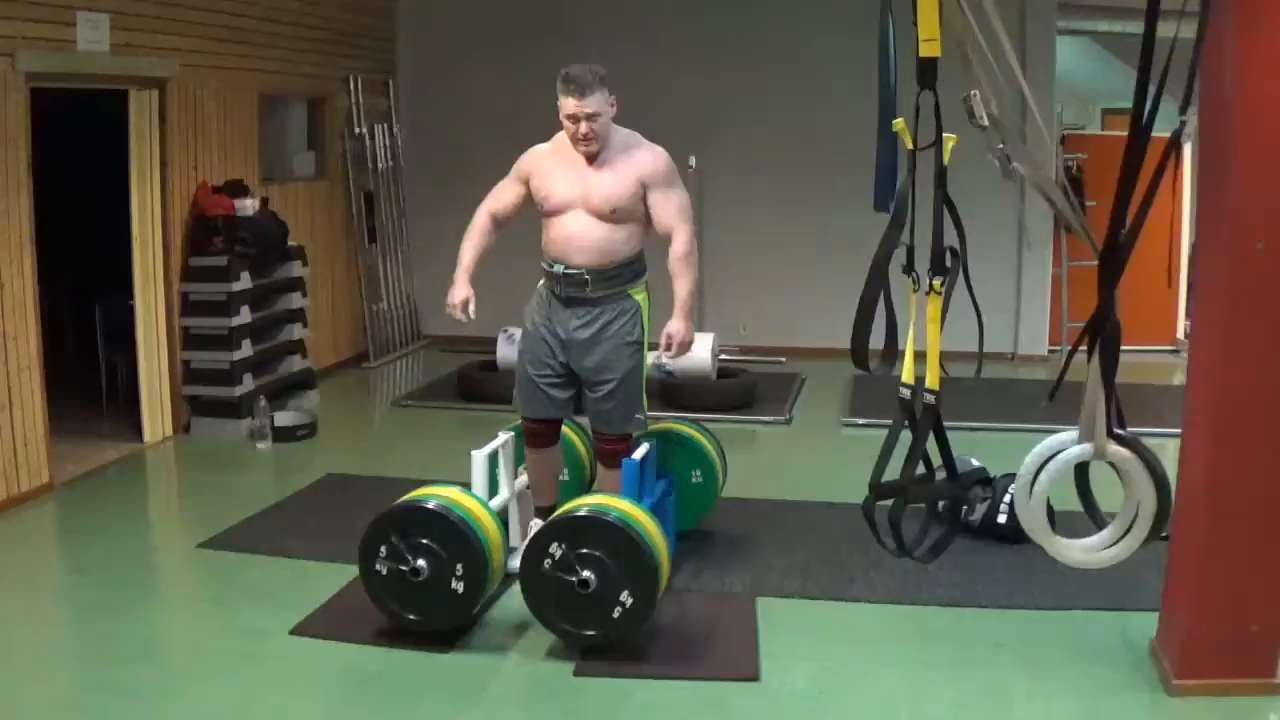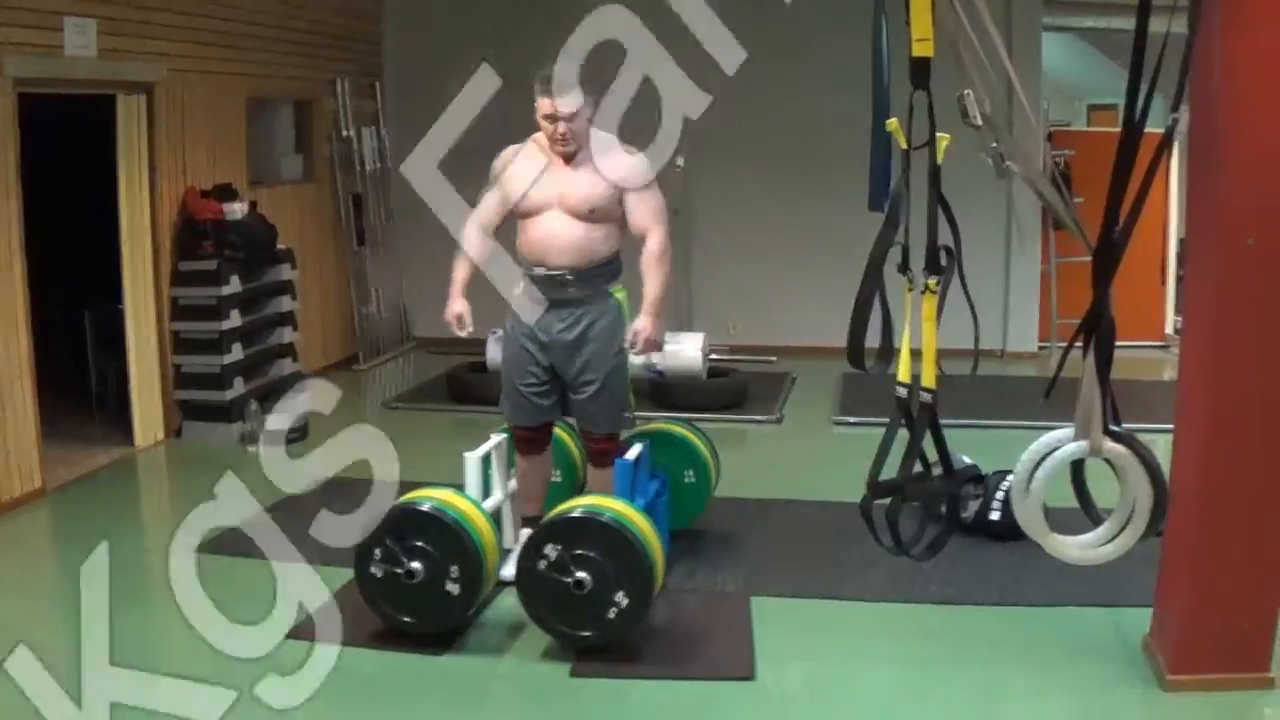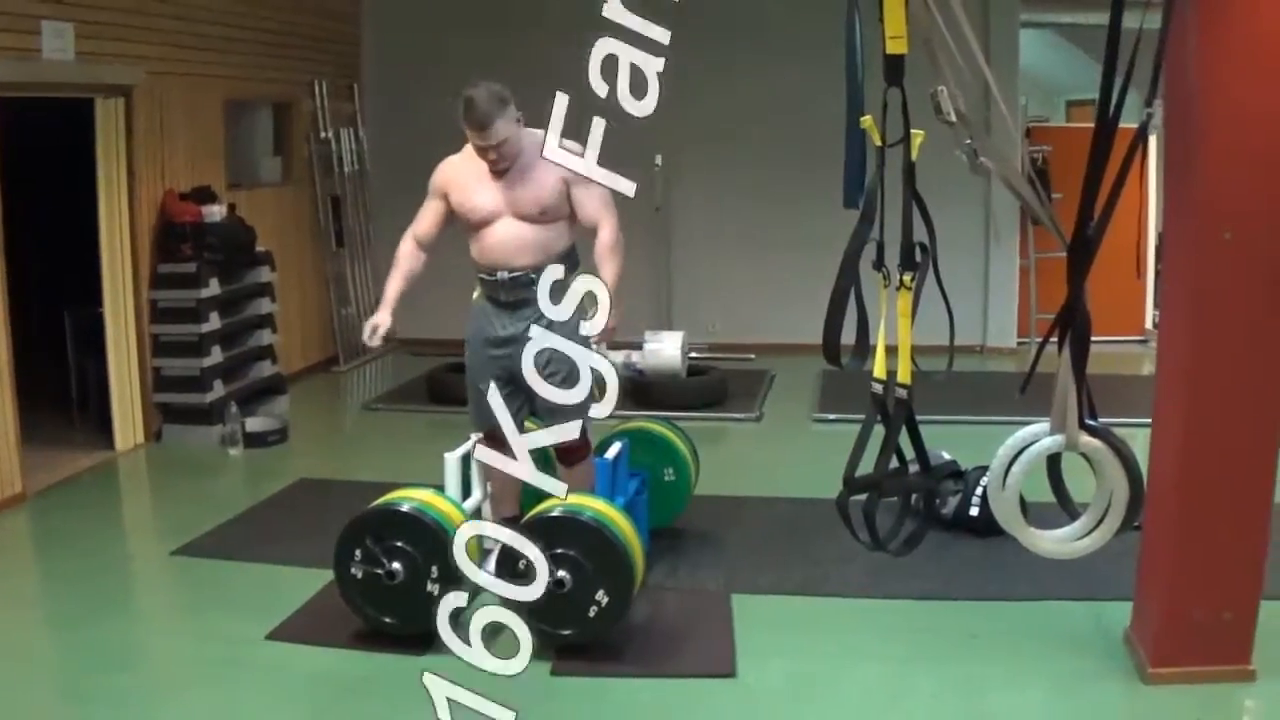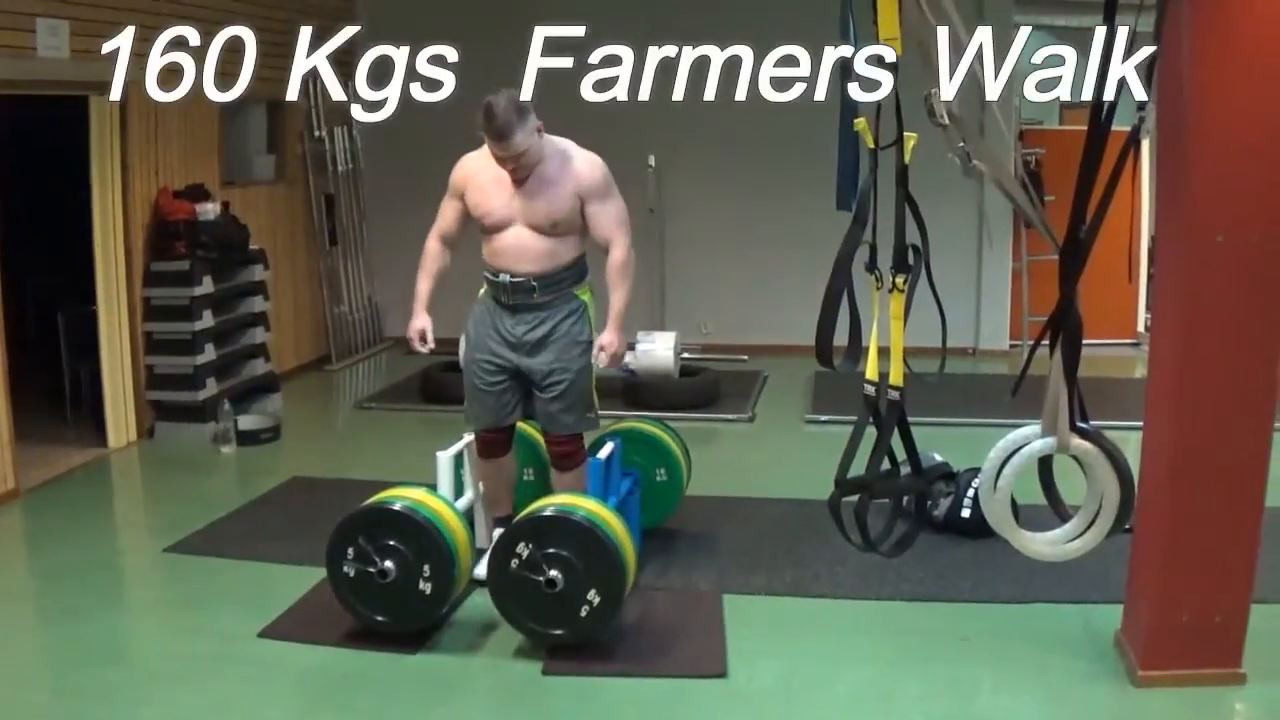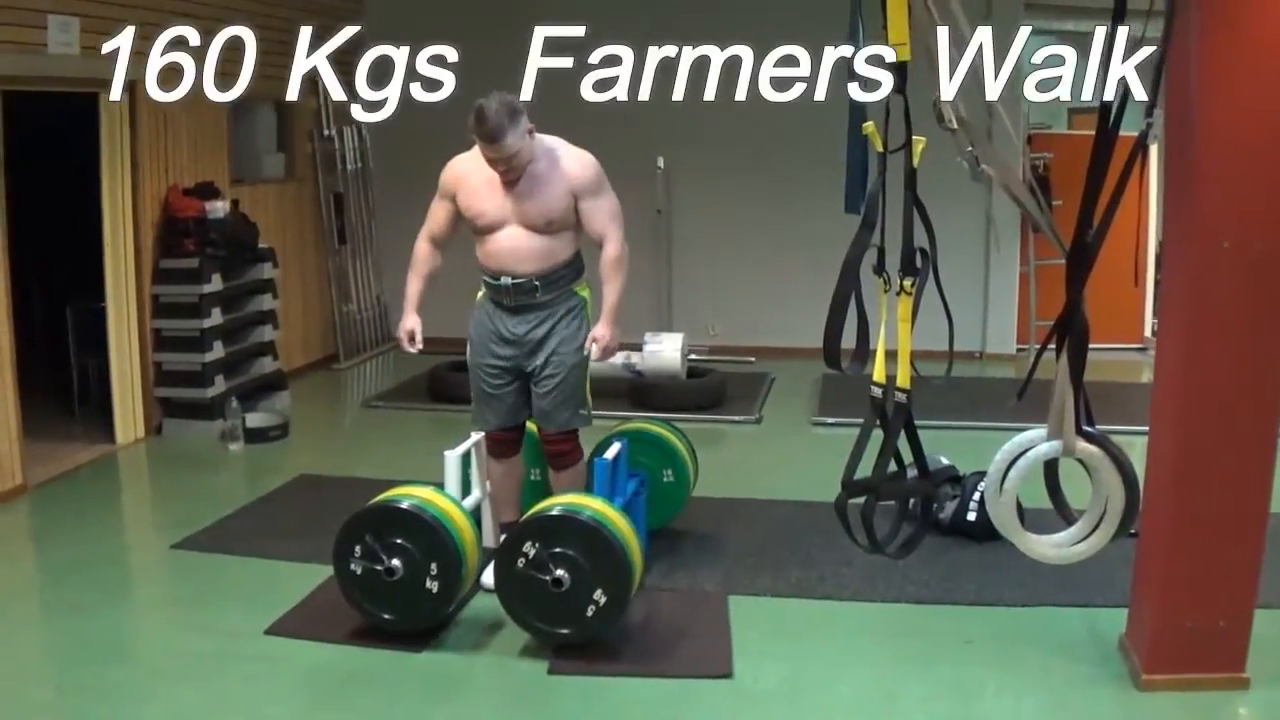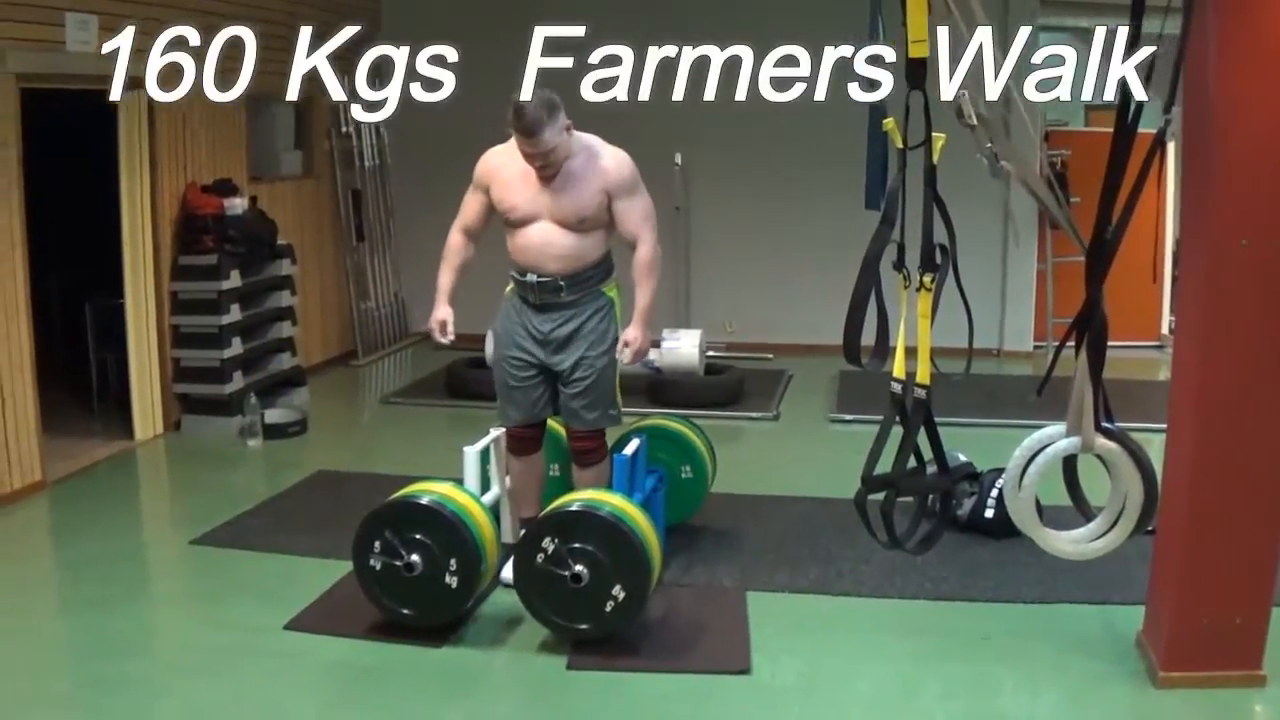
dt=0.5s
person 1, frame 1
left shoulder: (649, 161)
right shoulder: (539, 159)
left elbow: (680, 236)
right elbow: (489, 214)
left wrist: (681, 312)
right wrist: (462, 277)
left hip: (614, 308)
right hip: (550, 302)
left knee: (612, 433)
right knee: (537, 422)
right ankle: (542, 523)
person 1, frame 2
left shoulder: (623, 163)
right shoulder: (513, 162)
left elbow: (654, 238)
right elbow: (480, 226)
left wrist: (650, 310)
right wrist: (458, 291)
left hip: (595, 306)
left knee: (599, 434)
right knee: (526, 429)
right ankle: (529, 534)
person 1, frame 3
right shoulder: (450, 173)
left elbow: (606, 227)
right elbow: (416, 242)
left wrist: (606, 297)
right wrist: (387, 304)
left hip: (555, 302)
right hip: (491, 310)
left knee: (567, 429)
right knee: (496, 429)
right ankle: (506, 531)
person 1, frame 4
left shoulder: (584, 170)
right shoulder: (469, 171)
left elbow: (618, 247)
right elbow: (440, 240)
left wrist: (614, 325)
right wrist: (421, 307)
left hip: (560, 310)
right hip: (494, 310)
left knee: (563, 438)
right knee: (490, 431)
right ankle: (501, 534)
person 1, frame 5
left shoulder: (576, 167)
right shoulder: (459, 173)
left elbow: (612, 242)
right elbow: (430, 241)
left wrist: (608, 316)
right wrist: (411, 307)
left hip: (559, 309)
right hip: (494, 311)
left knee: (559, 434)
right knee: (500, 433)
right ankle: (509, 542)
person 1, frame 6
left shoulder: (612, 167)
right shoulder: (494, 165)
left elbow: (645, 244)
right elbow: (463, 232)
left wrist: (639, 320)
right wrist: (443, 298)
left hip: (586, 308)
right hip: (521, 307)
left knee: (585, 433)
right knee: (521, 430)
